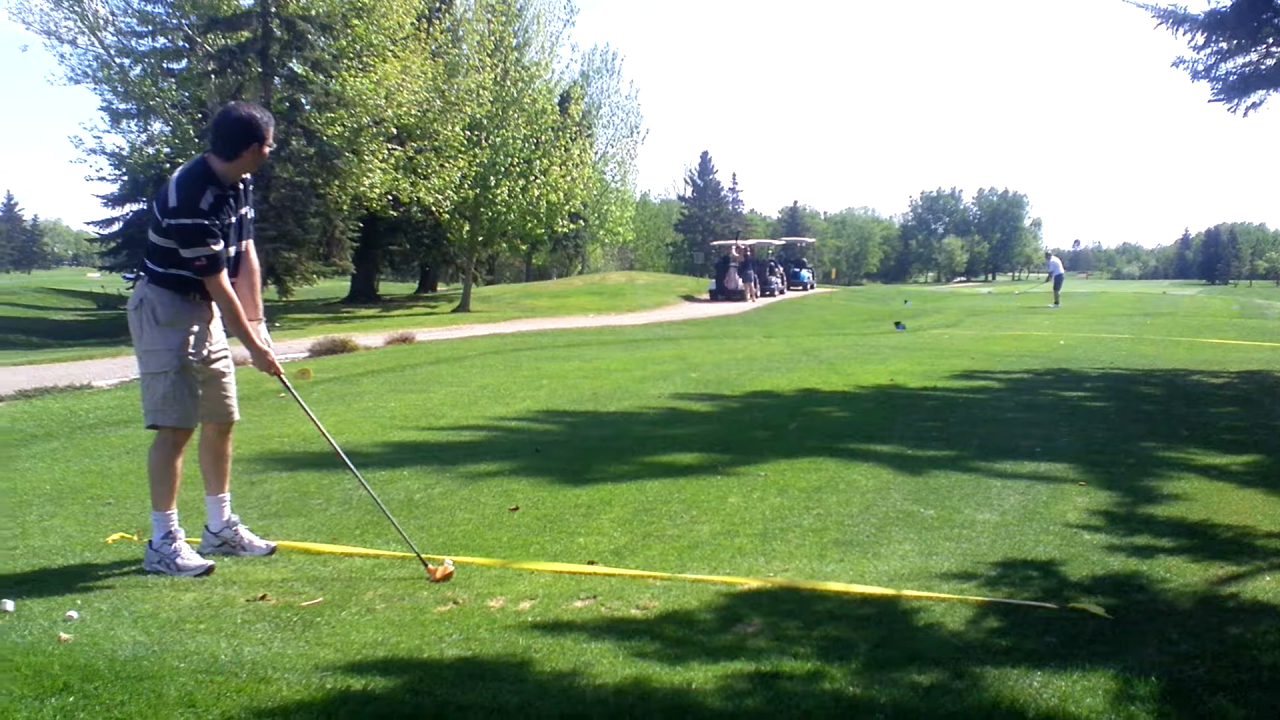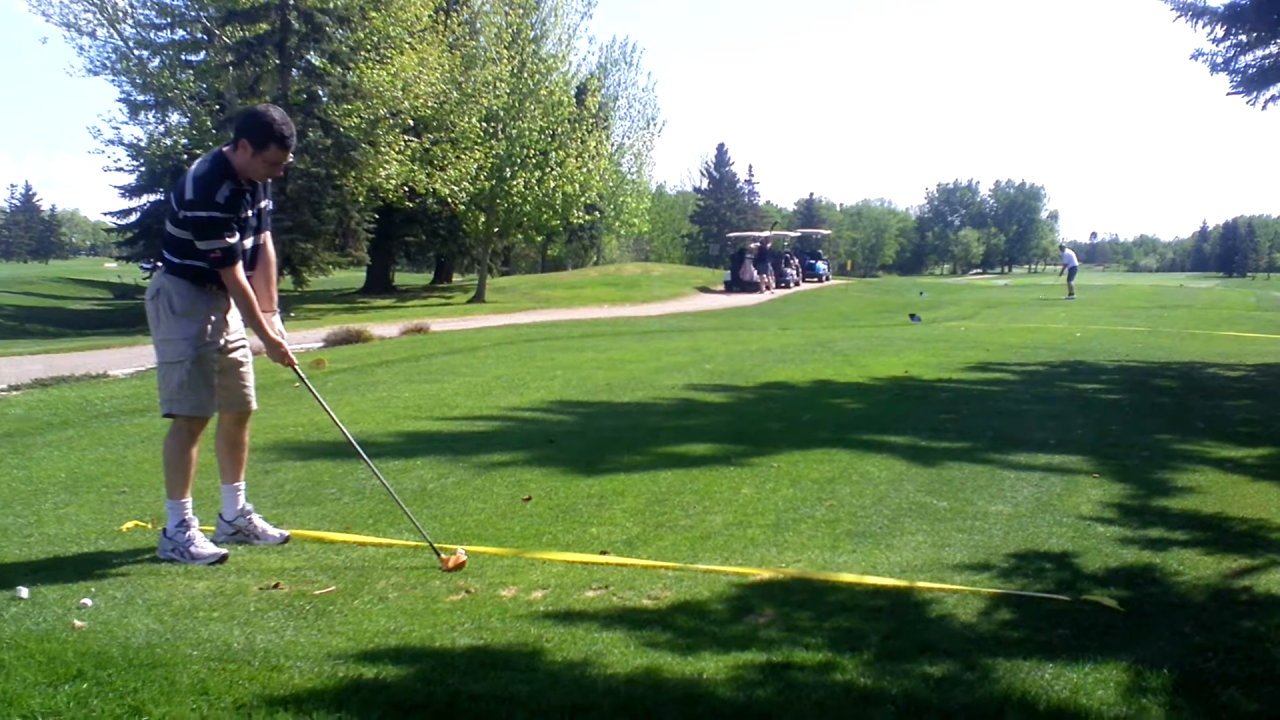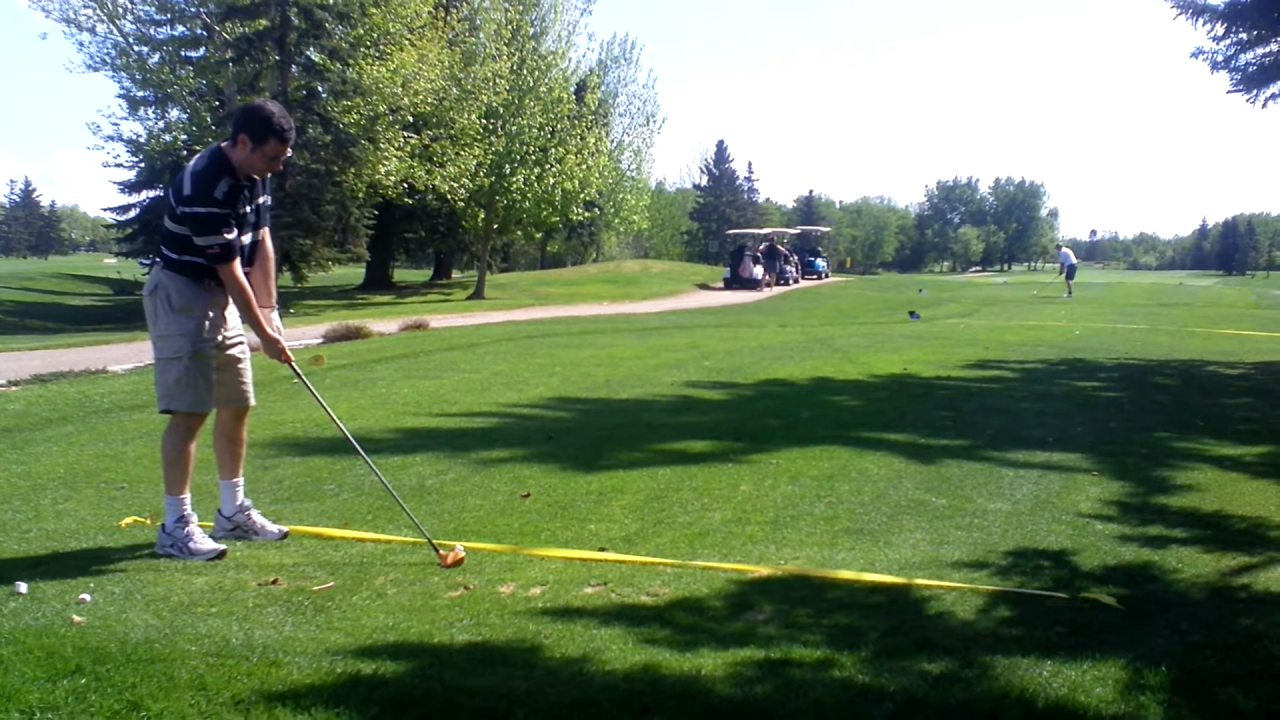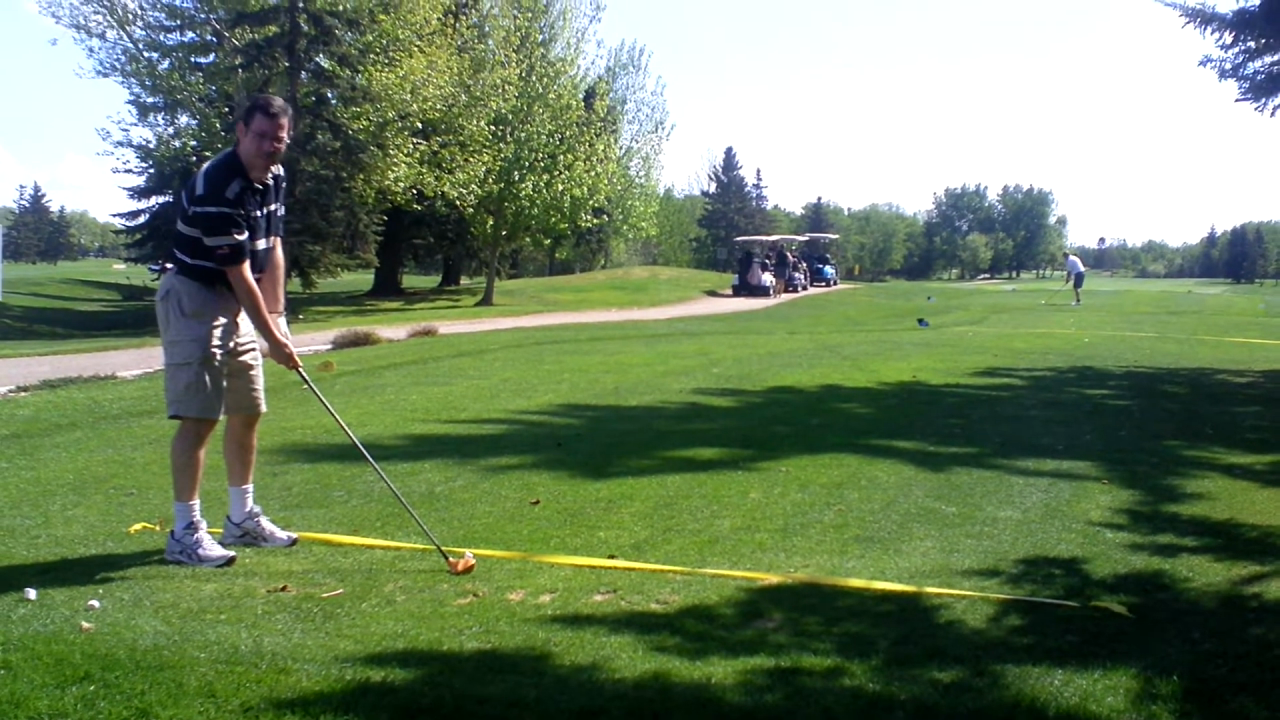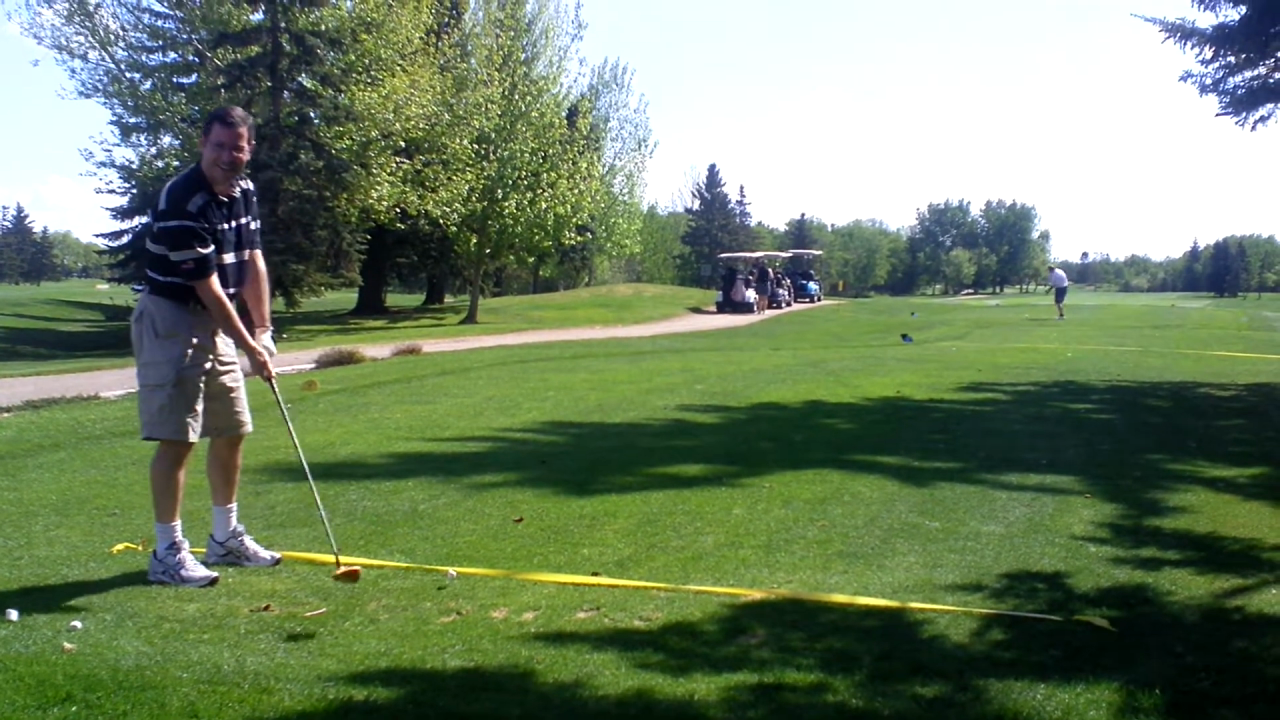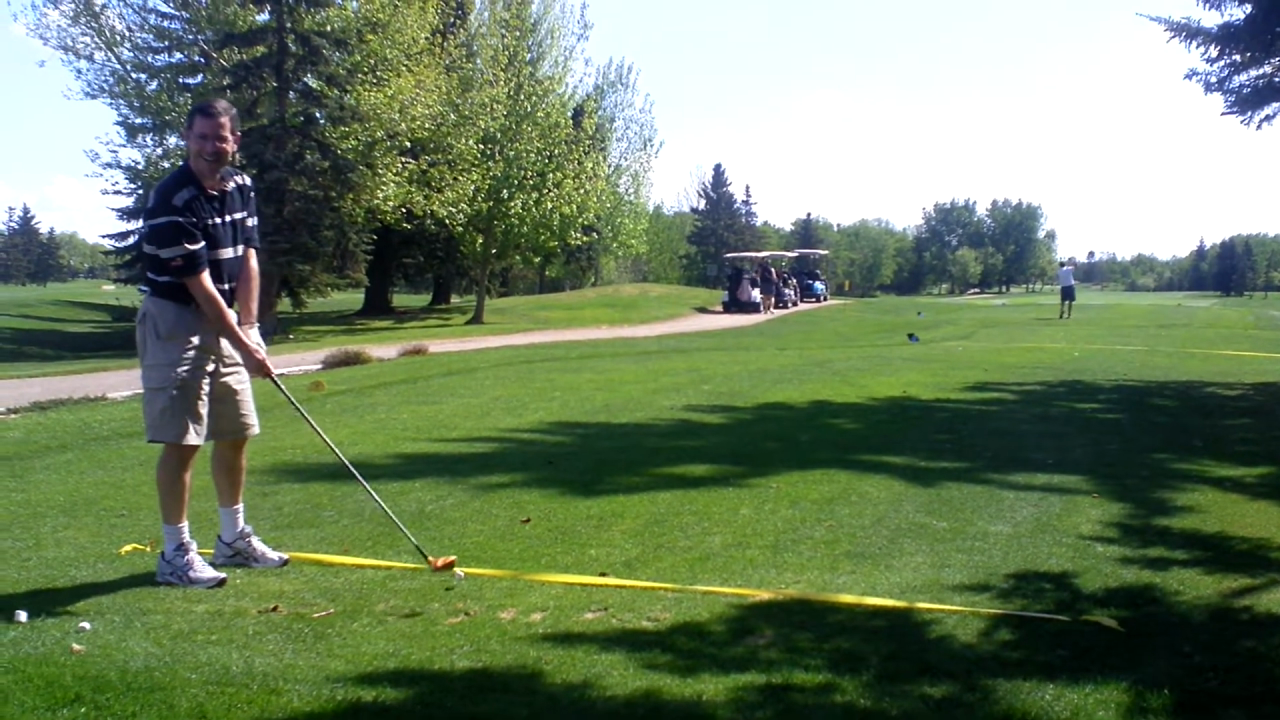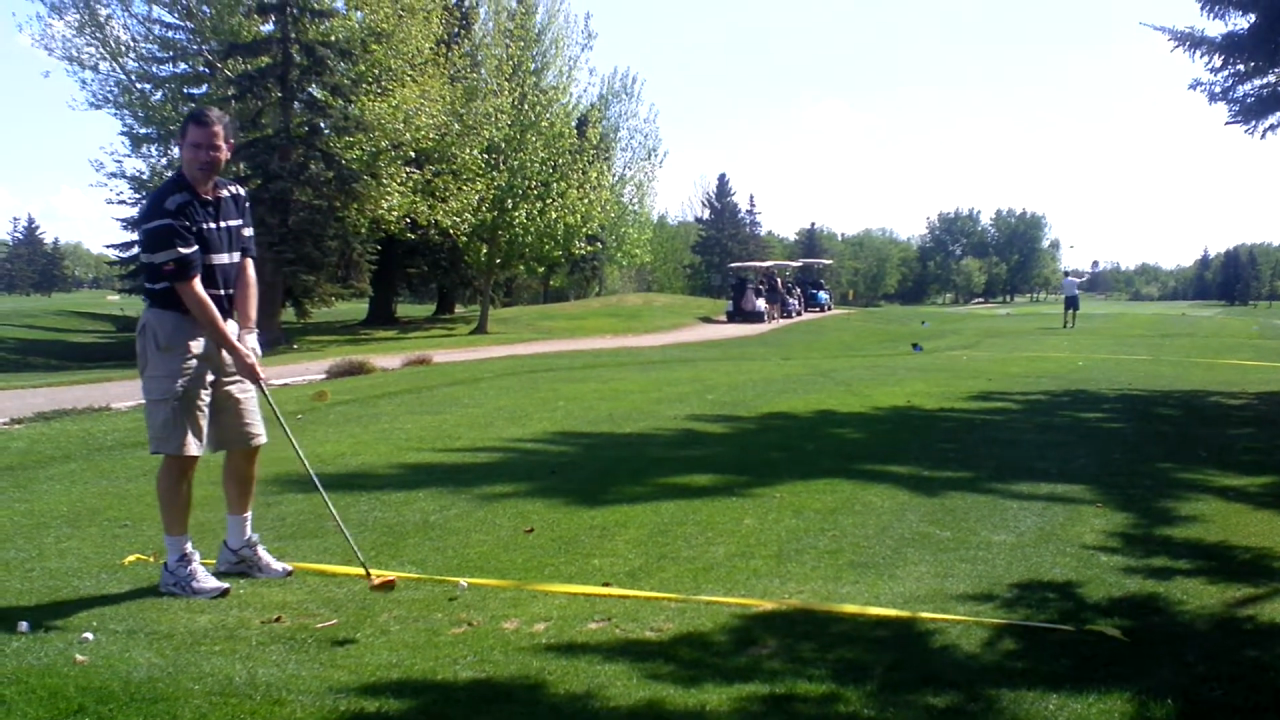
dt=0.7s
person 1, frame 1
left shoulder: (238, 183)
right shoulder: (191, 197)
left elbow: (246, 254)
right elbow: (218, 283)
left wrist: (258, 324)
right wrist: (254, 346)
left hip: (204, 308)
right hip: (167, 309)
left knee: (220, 420)
right knee: (176, 425)
left ankle: (220, 526)
right ankle: (163, 541)
person 1, frame 2
left shoulder: (255, 178)
right shoulder: (206, 191)
left elbow: (263, 246)
right elbow: (234, 275)
left wrist: (272, 314)
right wrist: (267, 336)
left hip: (222, 299)
right hip: (183, 299)
left knee: (238, 409)
right knee: (191, 414)
left ankle: (235, 515)
right ankle: (178, 528)
person 1, frame 3
left shoulder: (254, 173)
right shoulder: (204, 187)
left elbow: (261, 243)
right elbow: (231, 271)
left wrist: (270, 311)
right wrist: (264, 333)
left hip: (220, 295)
right hip: (181, 295)
left knee: (236, 406)
right knee: (189, 411)
left ankle: (233, 511)
right ankle: (176, 525)
person 1, frame 4
left shoulder: (273, 177)
right shoulder: (217, 187)
left elbow: (272, 251)
right elbow: (240, 273)
left wrist: (278, 318)
right wrist: (272, 337)
left hip: (234, 302)
right hip: (194, 300)
left knee: (246, 412)
right knee: (199, 416)
left ankle: (242, 518)
right ankle: (186, 531)
person 1, frame 5
left shoulder: (243, 191)
right shoulder: (181, 202)
left elbow: (252, 263)
right elbow: (207, 287)
left wrist: (263, 332)
right wrist: (248, 347)
left hip: (213, 321)
right hip: (170, 321)
left knee: (230, 432)
right knee: (176, 438)
left ankle: (226, 537)
right ankle: (167, 552)
person 1, frame 6
left shoulder: (240, 187)
right shoulder: (171, 200)
left elbow: (247, 262)
right elbow: (199, 285)
left wrist: (250, 329)
right wrist: (244, 346)
left hip: (220, 321)
right hip: (175, 322)
left knee: (235, 433)
right knee: (181, 440)
left ankle: (233, 538)
right ankle: (175, 553)
person 1, frame 7
left shoulder: (235, 197)
right shoulder: (165, 207)
left elbow: (244, 268)
right elbow: (190, 291)
left wrist: (247, 334)
right wrist: (234, 351)
left hip: (222, 330)
right hip: (175, 332)
left knee: (246, 442)
right knee: (180, 451)
left ankle: (239, 545)
right ankle: (178, 563)
